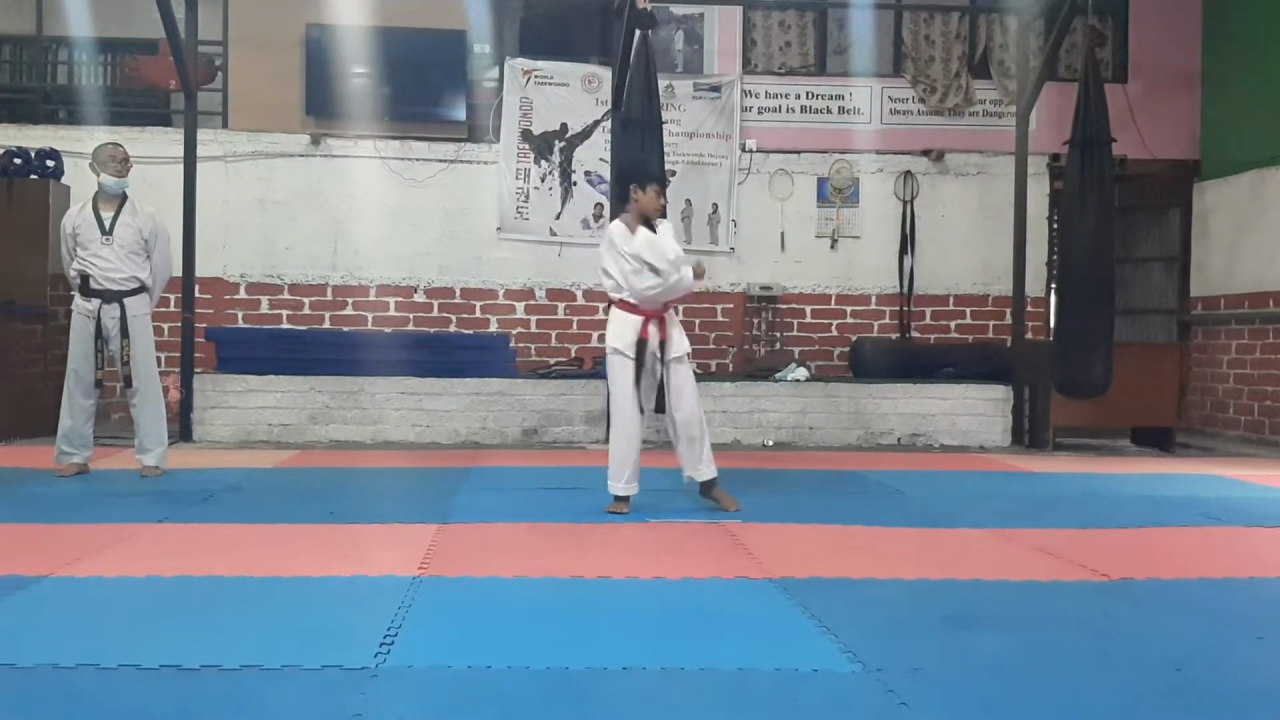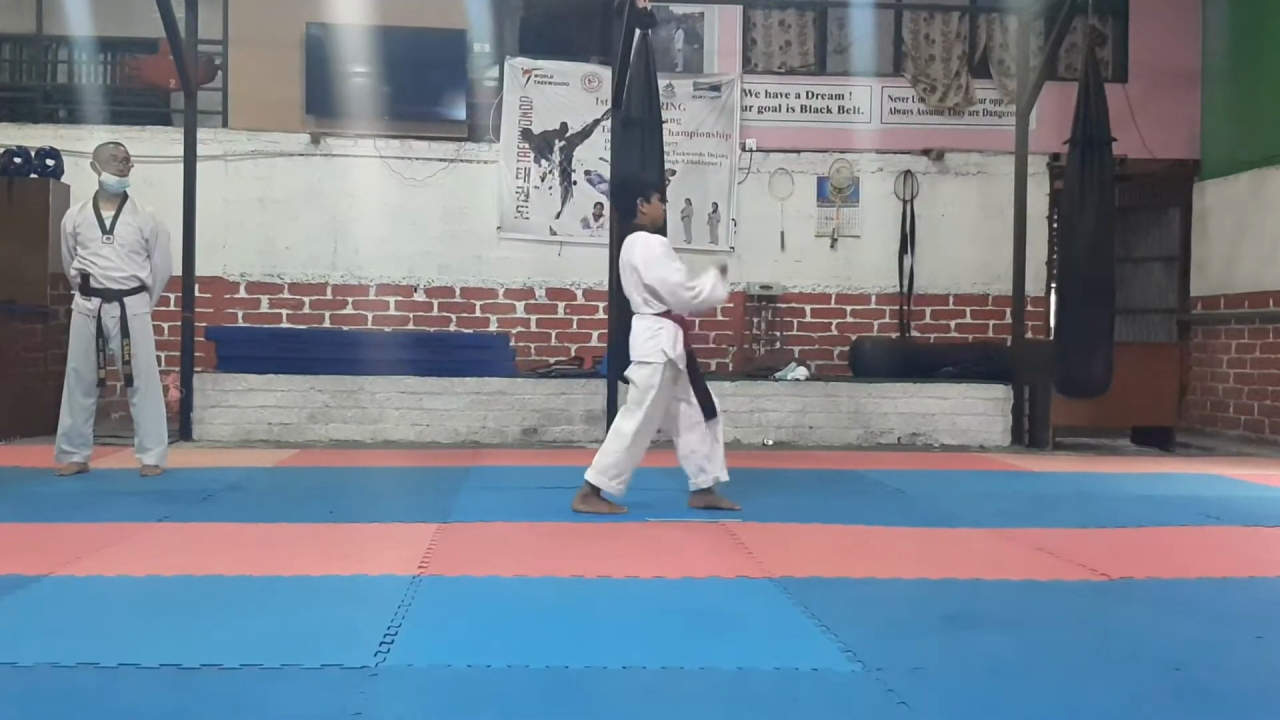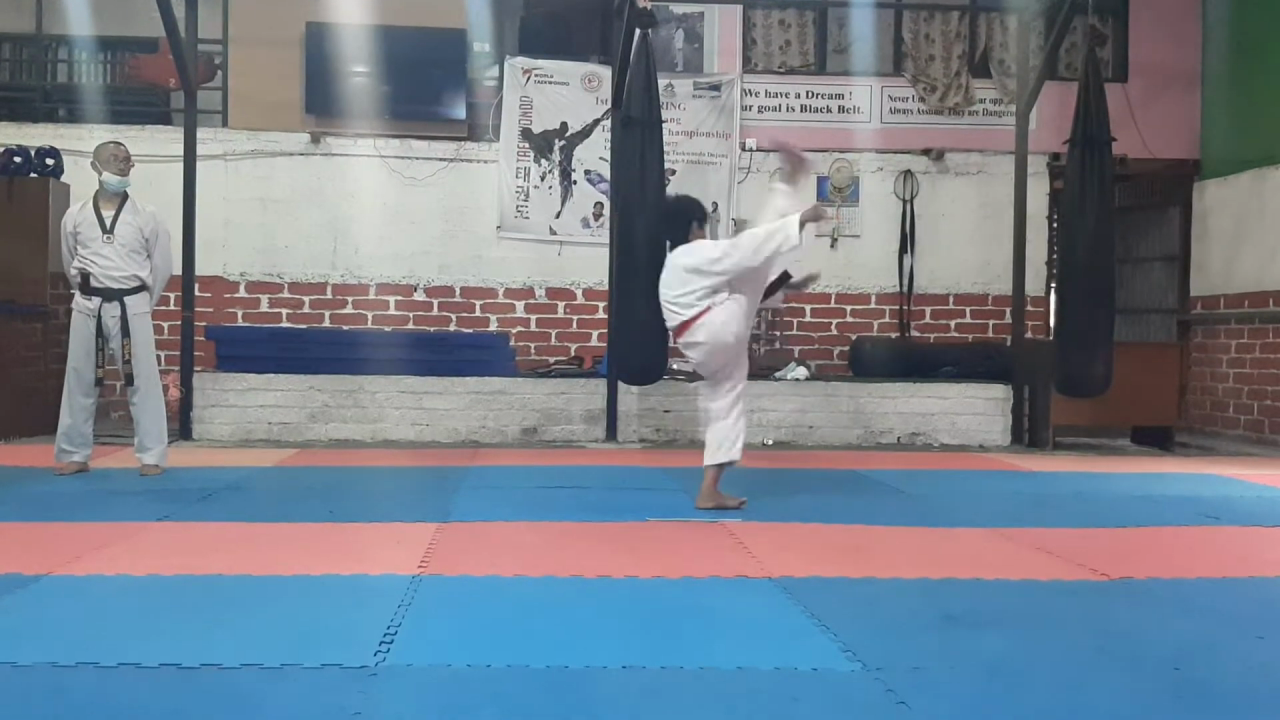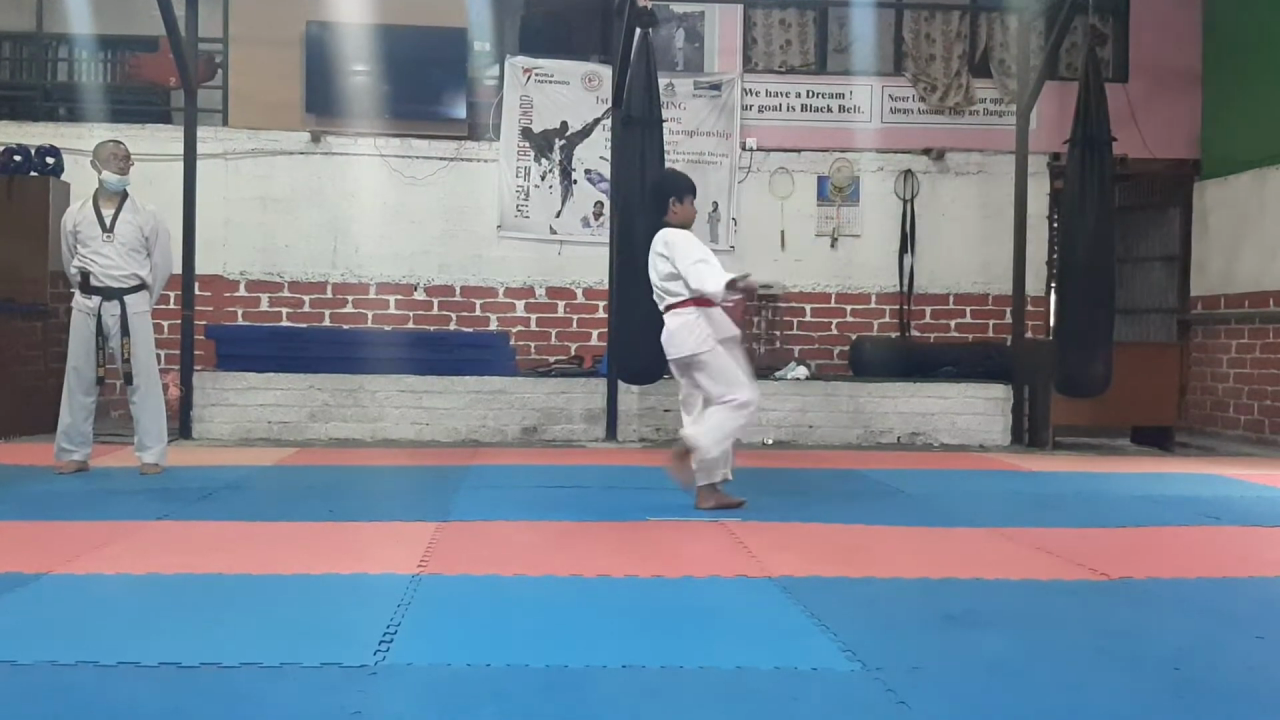
dt=0.5s
person 1, frame 1
left shoulder: (660, 228)
right shoulder: (616, 233)
left elbow: (671, 264)
right elbow: (643, 286)
left wrist: (640, 232)
right wrist: (691, 277)
left hip: (665, 331)
right hip: (630, 332)
left knee: (687, 410)
right knee: (627, 415)
left ankle: (708, 483)
right ankle: (621, 493)
person 1, frame 2
left shoulder: (635, 245)
right shoulder: (653, 245)
right elbow: (685, 294)
left wrist: (707, 283)
right wrist: (715, 279)
left hip: (665, 342)
right hip: (659, 342)
left knee: (701, 412)
right knee: (638, 420)
left ankle: (704, 489)
right ankle: (588, 493)
person 1, frame 3
left shoulder: (671, 268)
right shoulder: (699, 253)
right elbow: (750, 250)
right wrist: (797, 222)
left hip: (704, 348)
right hip: (722, 326)
left knee: (724, 410)
right knee: (753, 245)
left ankle: (710, 490)
person 1, frame 4
left shoulder: (666, 241)
right shoulder: (676, 239)
right elbow: (699, 273)
right wrist: (728, 284)
left hip: (680, 333)
right hip: (697, 327)
left knee: (702, 412)
right knee: (740, 399)
left ankle: (708, 488)
right ankle: (687, 450)
person 2, frame 1
left shoulder: (145, 218)
right shoulder: (75, 217)
left elbow: (162, 266)
right elbow: (71, 265)
left wrist: (142, 302)
right wrist: (91, 297)
left hip: (131, 309)
right hip: (88, 309)
left knee: (143, 382)
right knee: (80, 383)
left ankle: (152, 457)
right ankle: (75, 455)
person 2, frame 2
left shoulder: (145, 217)
right shoulder: (75, 217)
left elbow: (162, 266)
right elbow: (71, 264)
left wrist: (141, 302)
right wrist: (91, 296)
left hip: (131, 308)
right hip: (88, 308)
left knee: (143, 382)
right knee: (80, 382)
left ankle: (152, 456)
right ankle: (74, 454)
person 2, frame 3
left shoulder: (146, 217)
right shoulder: (75, 216)
left elbow: (161, 265)
right elbow: (71, 264)
left wrist: (142, 301)
right wrist: (92, 296)
left hip: (131, 308)
right hip: (88, 308)
left knee: (143, 381)
right knee: (80, 381)
left ankle: (151, 456)
right ankle: (75, 454)
person 2, frame 4
left shoulder: (146, 216)
right shoulder: (75, 215)
left elbow: (162, 264)
right elbow: (71, 262)
left wrist: (141, 300)
right wrist: (91, 294)
left hip: (131, 307)
right hip: (88, 306)
left knee: (143, 380)
right knee: (80, 380)
left ankle: (151, 455)
right ankle: (74, 453)
